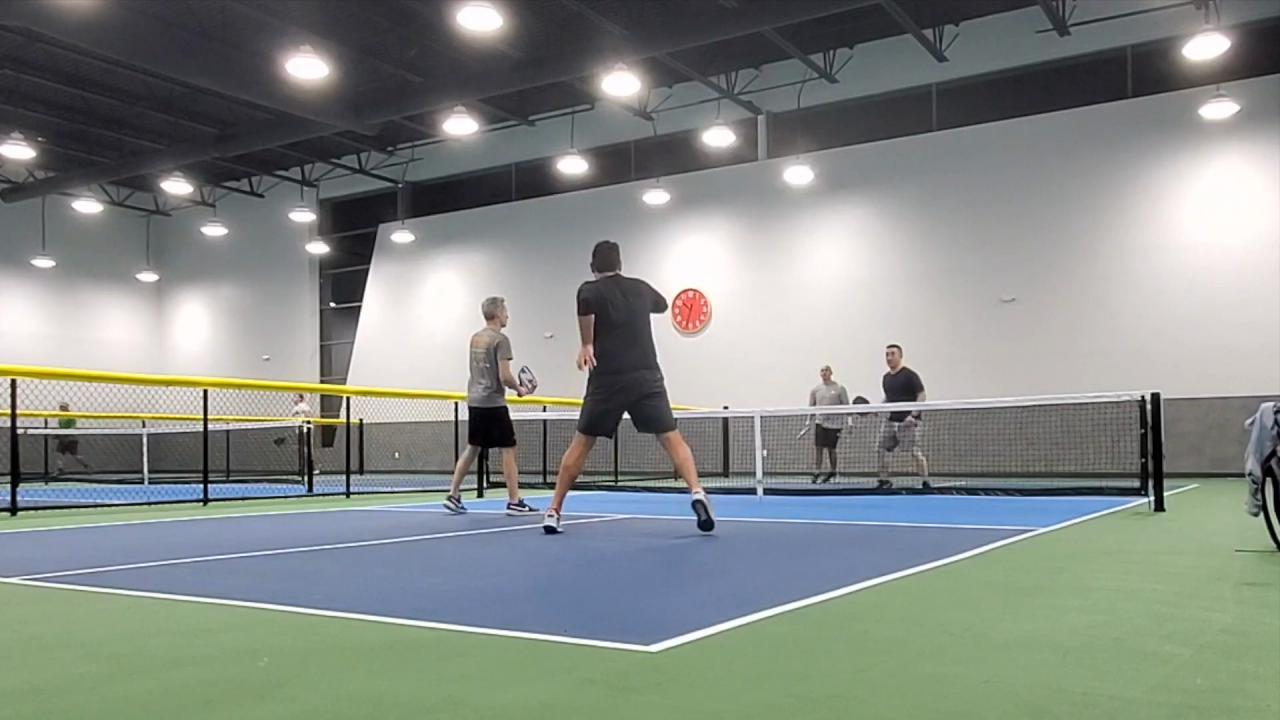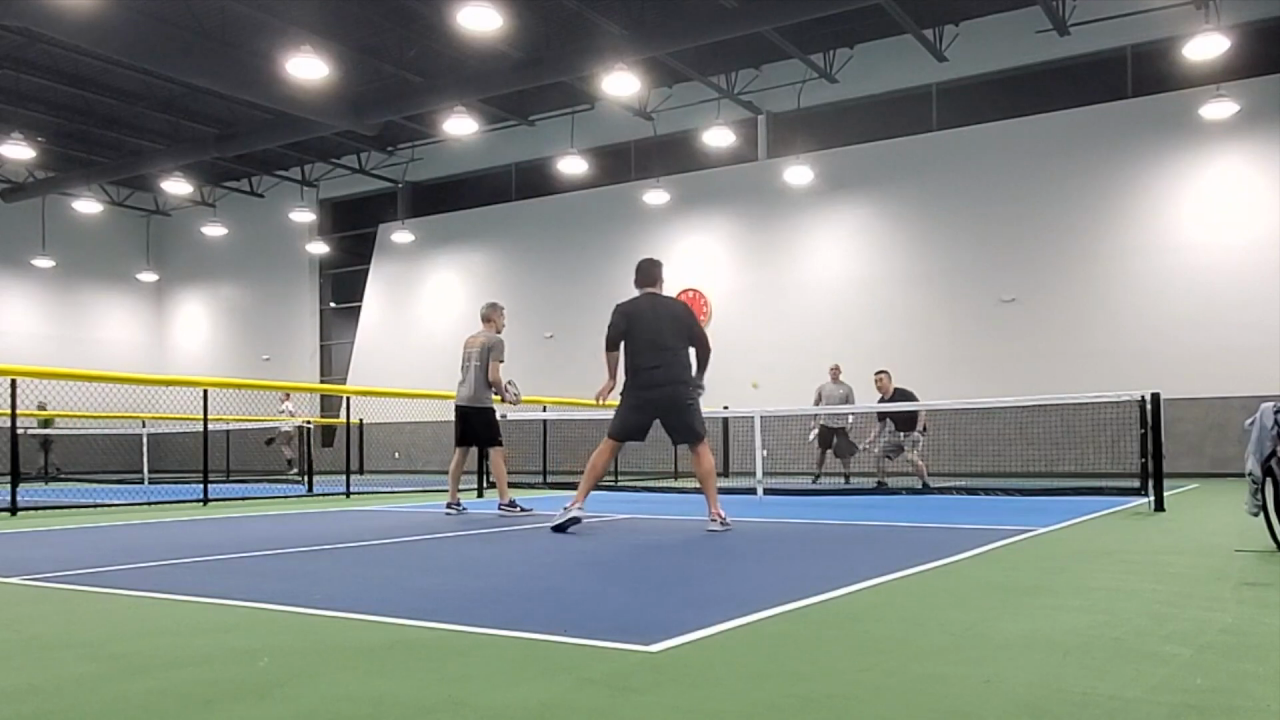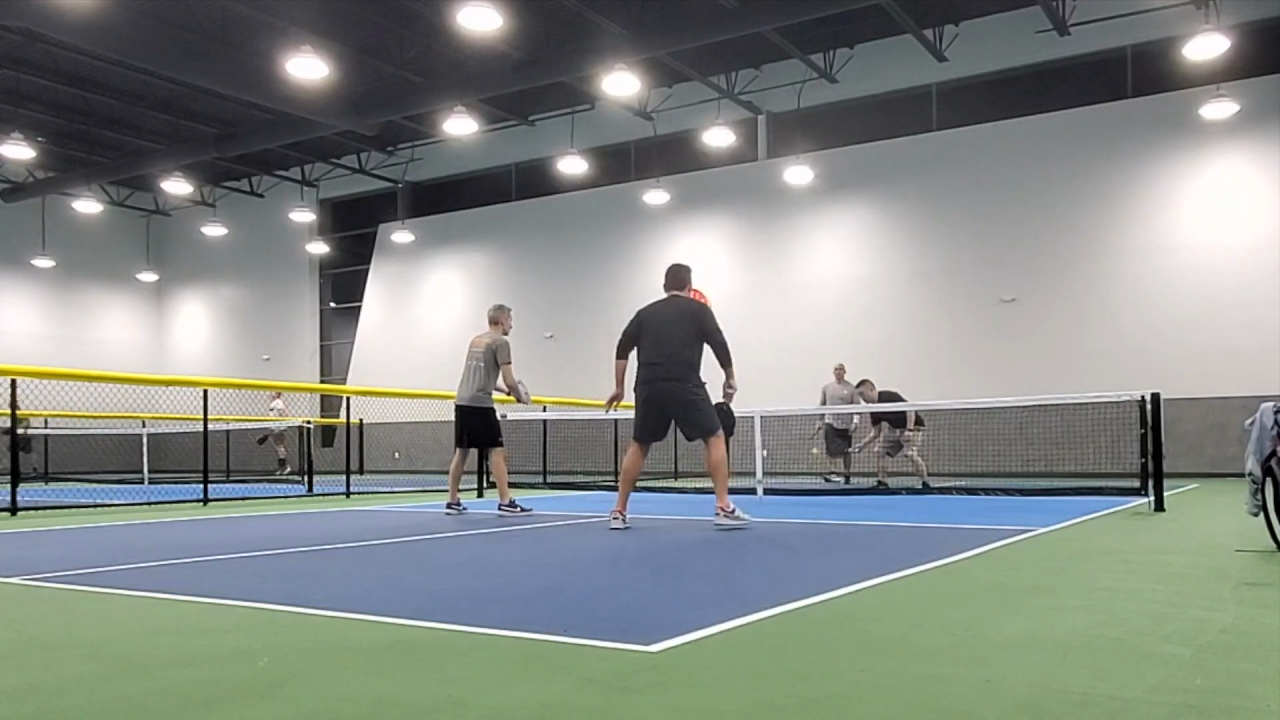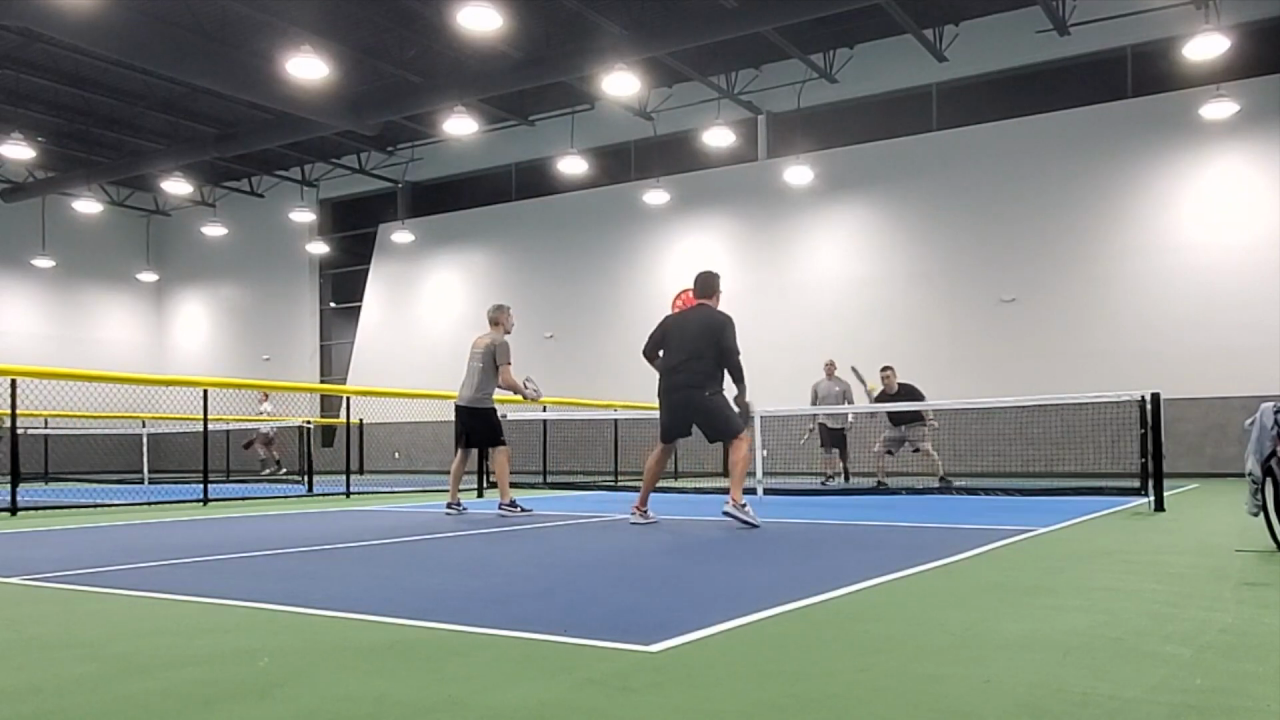
dt=0.4s
person 1, frame 1
left shoulder: (591, 289)
right shoulder: (640, 288)
left elbow: (585, 303)
right elbow: (662, 304)
left wrist: (586, 345)
left hip: (606, 380)
right hip: (646, 377)
left knee: (582, 443)
right knee: (672, 438)
left ankle: (554, 512)
right ankle: (697, 493)
person 1, frame 2
left shoulder: (625, 309)
right shoulder: (680, 308)
left elbow: (613, 340)
right elbow: (703, 346)
left wrist: (611, 379)
right wrist: (697, 378)
left hip: (639, 391)
right hip: (679, 390)
left knee: (609, 446)
right knee: (700, 448)
left ankle: (576, 505)
right ankle: (716, 514)
person 1, frame 3
left shoulder: (646, 313)
right shoulder: (698, 309)
left elbow: (623, 348)
right elbow: (718, 343)
left wrist: (619, 388)
right wrist: (730, 378)
left hip: (648, 387)
right hip: (684, 385)
left knee: (638, 446)
right knee: (715, 439)
left ankle: (619, 512)
right ankle: (724, 507)
person 1, frame 4
left shoulder: (673, 320)
right shoulder: (721, 320)
left elbow: (649, 351)
right elbow: (731, 358)
right wrist: (742, 392)
left hip: (671, 393)
right hip: (704, 391)
left knee: (665, 446)
right knee: (740, 439)
left ankle: (640, 508)
right ankle: (736, 500)
person 2, frame 1
left shoulder: (475, 338)
right shoulder: (500, 339)
right elbow: (505, 375)
left wrist: (511, 385)
right wrist: (518, 388)
left hip: (474, 402)
right hip: (493, 404)
left knee: (472, 449)
right knee: (508, 450)
left ankle: (453, 495)
right ankle: (514, 502)
person 2, frame 2
left shoulder: (469, 341)
right shoulder: (495, 341)
right elbow: (493, 376)
left wrist: (495, 391)
right wrist: (504, 394)
left hip: (462, 402)
right hip: (480, 404)
left knee: (461, 451)
right knee: (496, 451)
left ankle: (452, 501)
right ankle: (505, 502)
person 2, frame 3
left shoulder: (476, 341)
right shoulder: (500, 342)
right elbow: (509, 380)
left wrist: (507, 391)
right wrist: (520, 396)
left hip: (462, 402)
right hip: (480, 404)
left knee: (461, 451)
right knee: (496, 451)
left ankle: (453, 501)
right ankle: (505, 502)
person 2, frame 4
left shoulder: (478, 341)
right shoulder: (500, 343)
right elbow: (507, 379)
left wrist: (517, 389)
right wrist: (526, 393)
left hip: (463, 403)
right hip: (481, 404)
left knee: (463, 452)
right knee: (500, 450)
left ankle: (453, 501)
right ankle: (506, 502)
